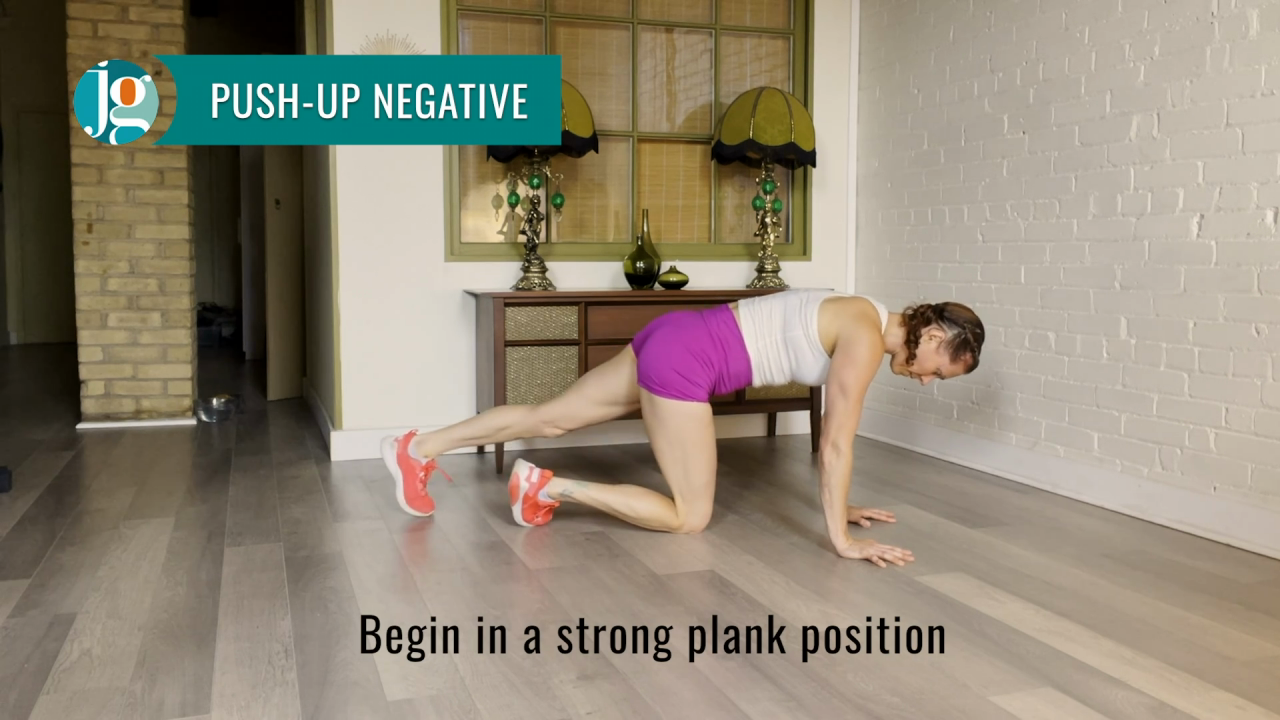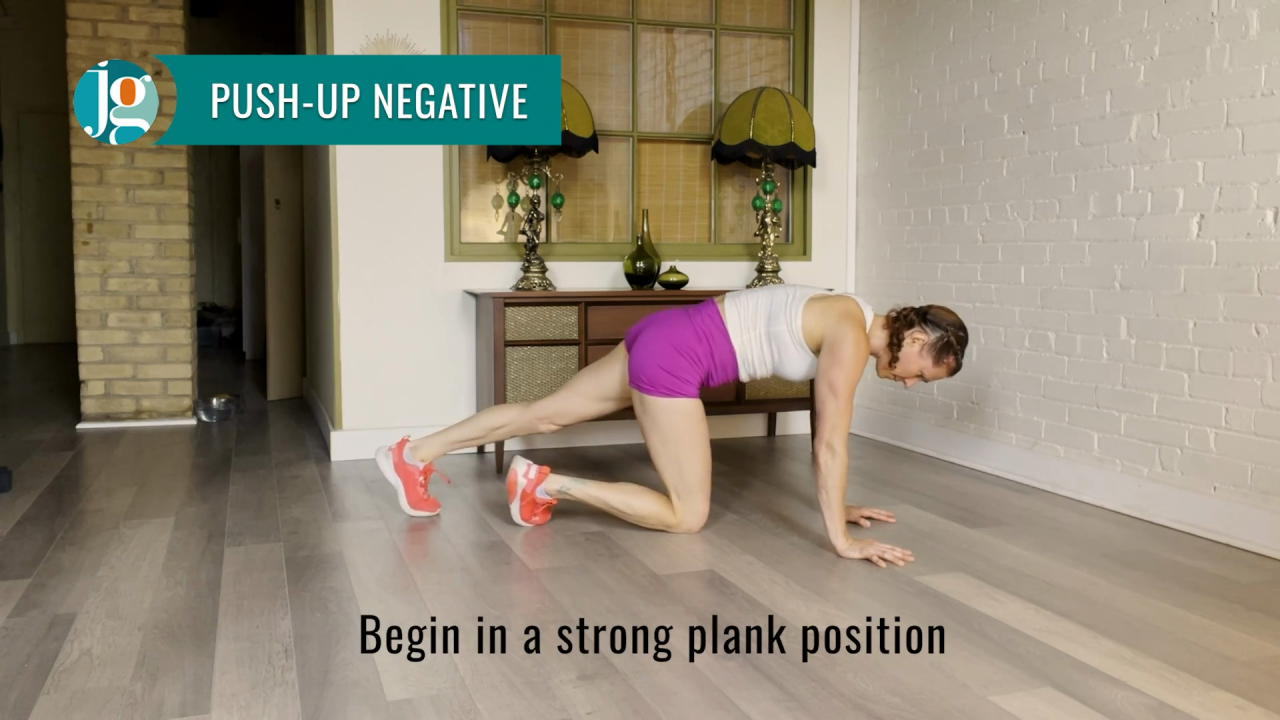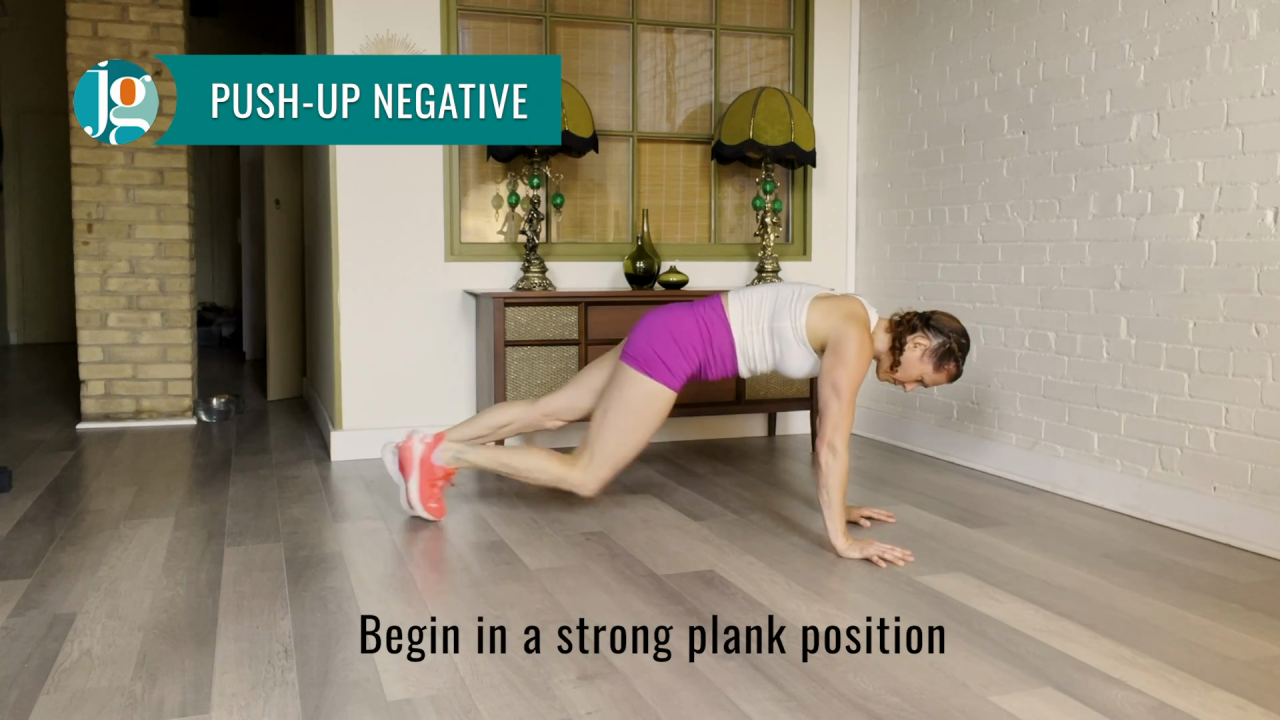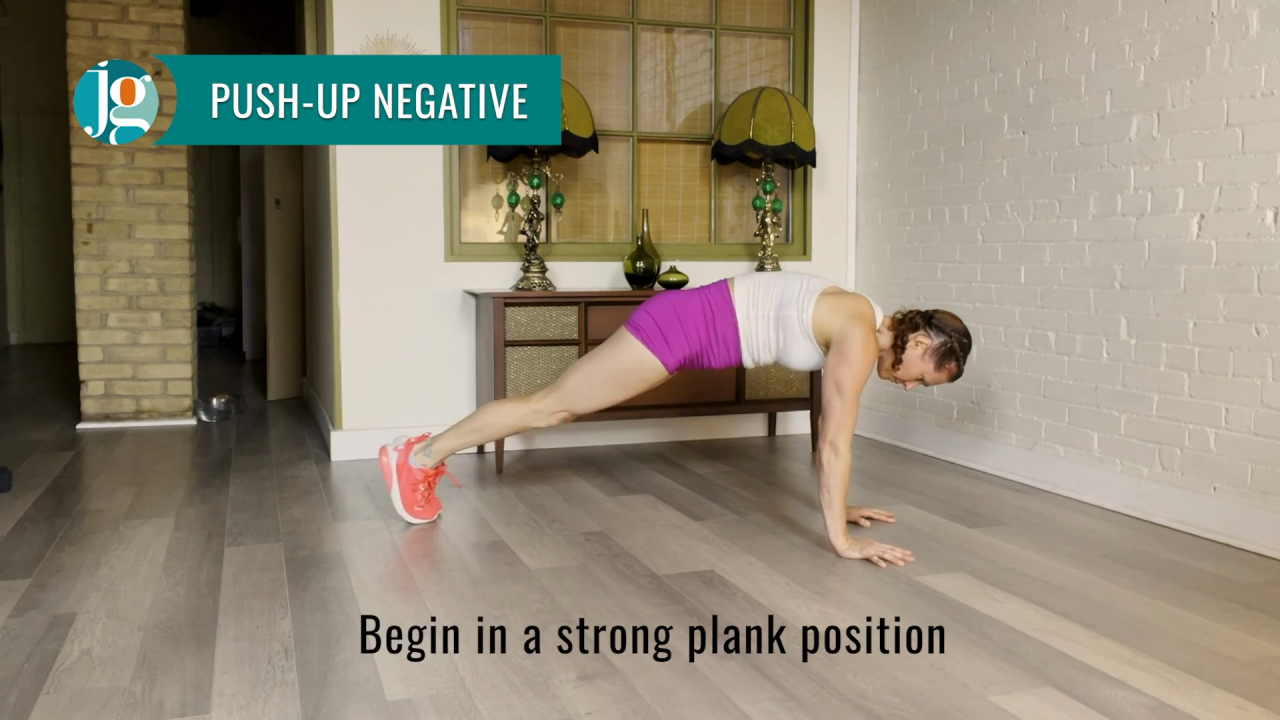
dt=0.3s
person 1, frame 1
left shoulder: (859, 323)
right shoulder: (866, 336)
left elbow: (832, 433)
right elbow: (837, 443)
left wrist: (840, 506)
right wrist: (841, 538)
left hip: (672, 340)
right hip: (685, 361)
left knee: (548, 418)
right knee: (690, 518)
left ankle: (416, 449)
right ankle: (549, 487)
person 1, frame 2
left shoulder: (851, 324)
right shoulder: (851, 336)
left elbow: (828, 434)
right elbow: (830, 443)
left wrist: (839, 504)
right wrist: (840, 537)
left hip: (664, 339)
right hip: (674, 355)
left knee: (544, 414)
right knee: (688, 516)
left ankle: (412, 455)
right ankle: (544, 485)
person 1, frame 3
left shoulder: (857, 328)
right shoulder: (855, 336)
left elbow: (828, 432)
right elbow: (833, 443)
left wrist: (840, 506)
right wrist: (841, 538)
left hip: (669, 333)
right hip: (673, 343)
left knee: (549, 411)
right knee: (585, 475)
left ankle: (420, 450)
right ankle: (439, 455)
person 1, frame 4
left shoulder: (858, 325)
right shoulder: (861, 335)
left elbow: (829, 430)
right elbow: (834, 441)
left wrist: (839, 505)
right wrist: (840, 539)
left hip: (683, 323)
right hip: (678, 327)
left knee: (559, 407)
right knee: (549, 406)
left ankle: (429, 452)
right ankle: (417, 458)
